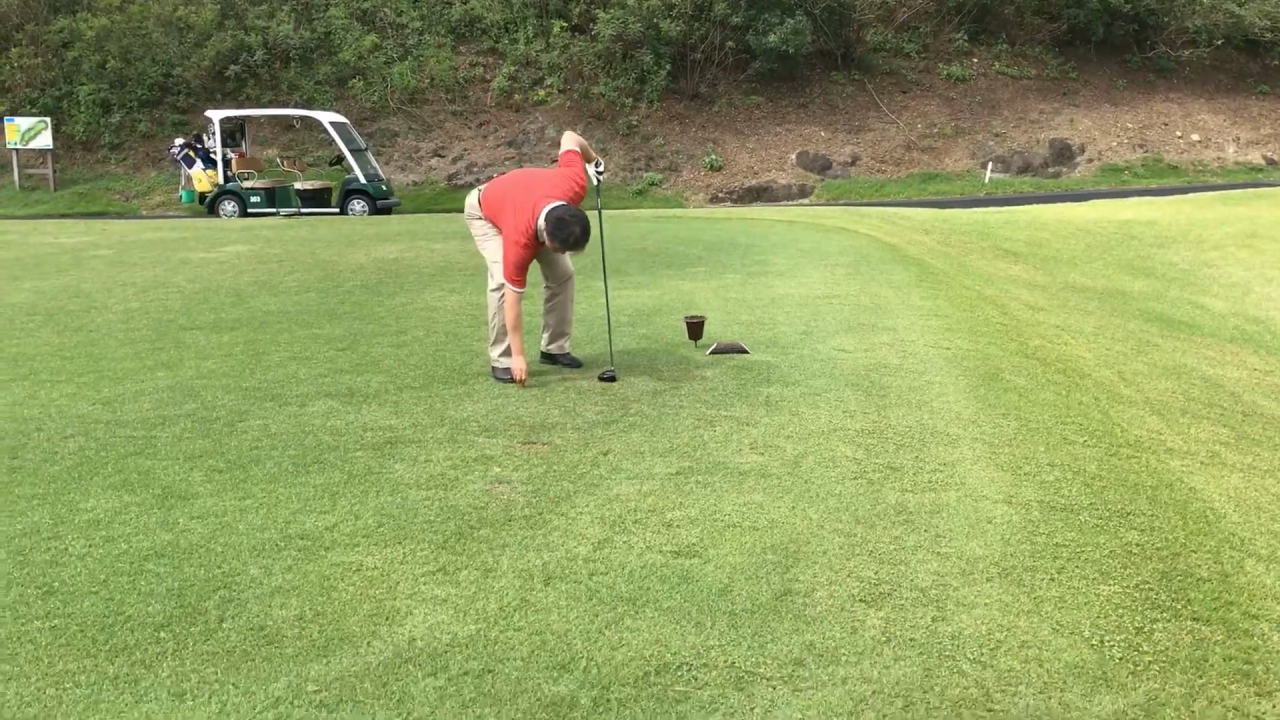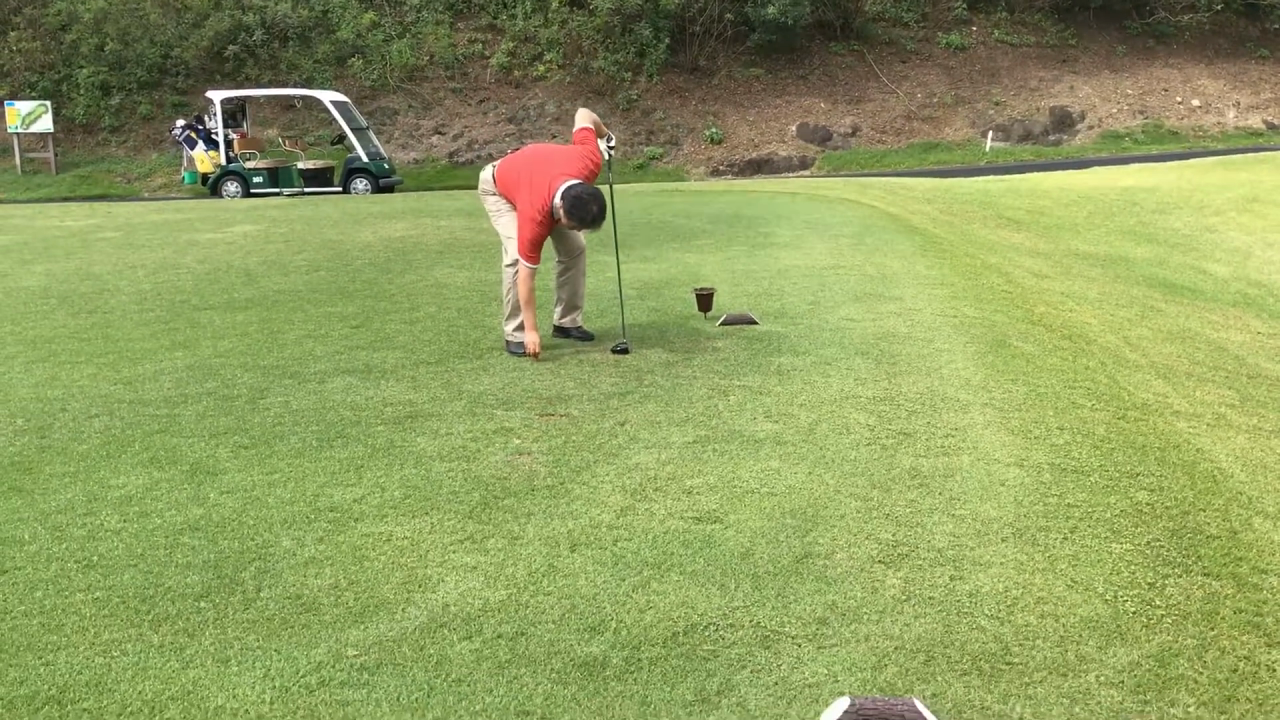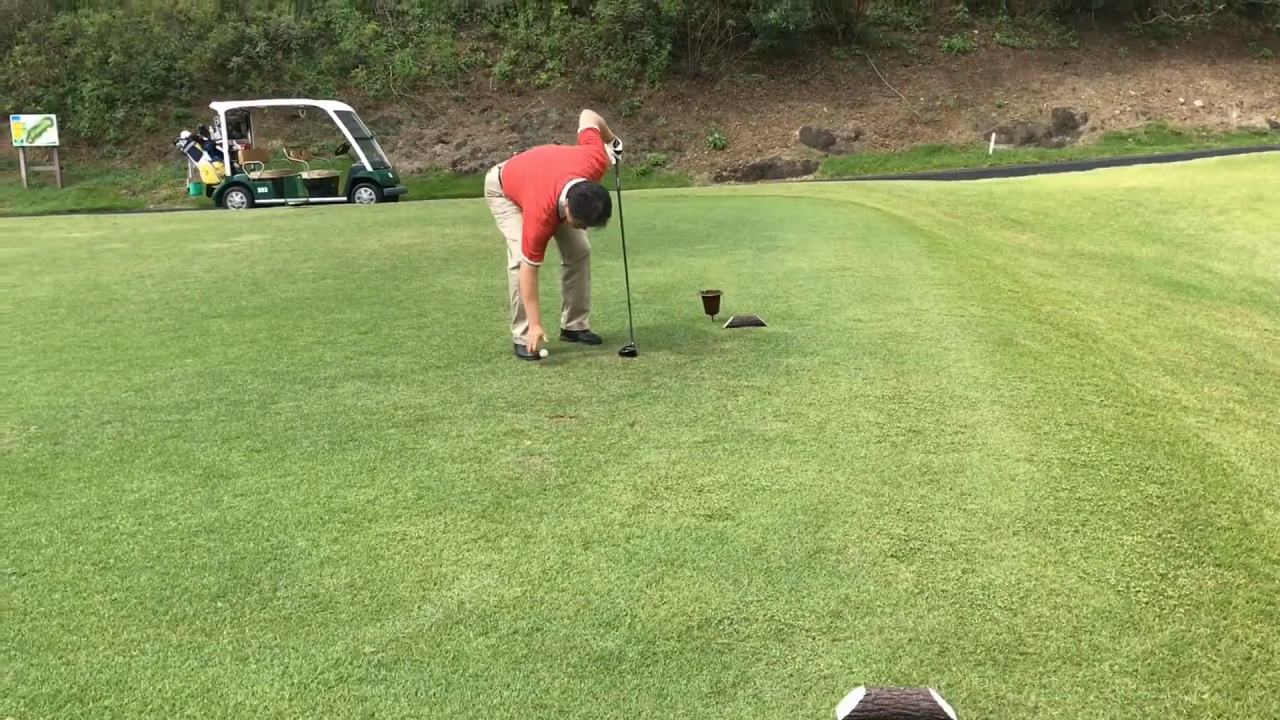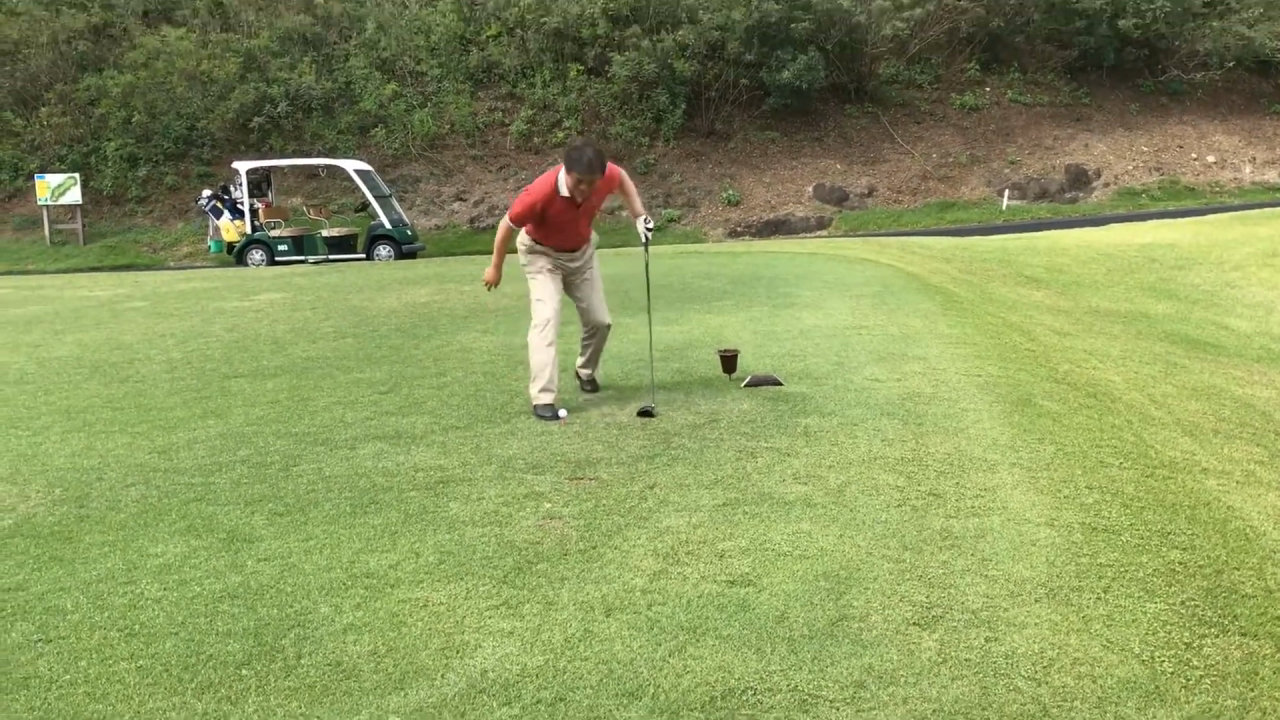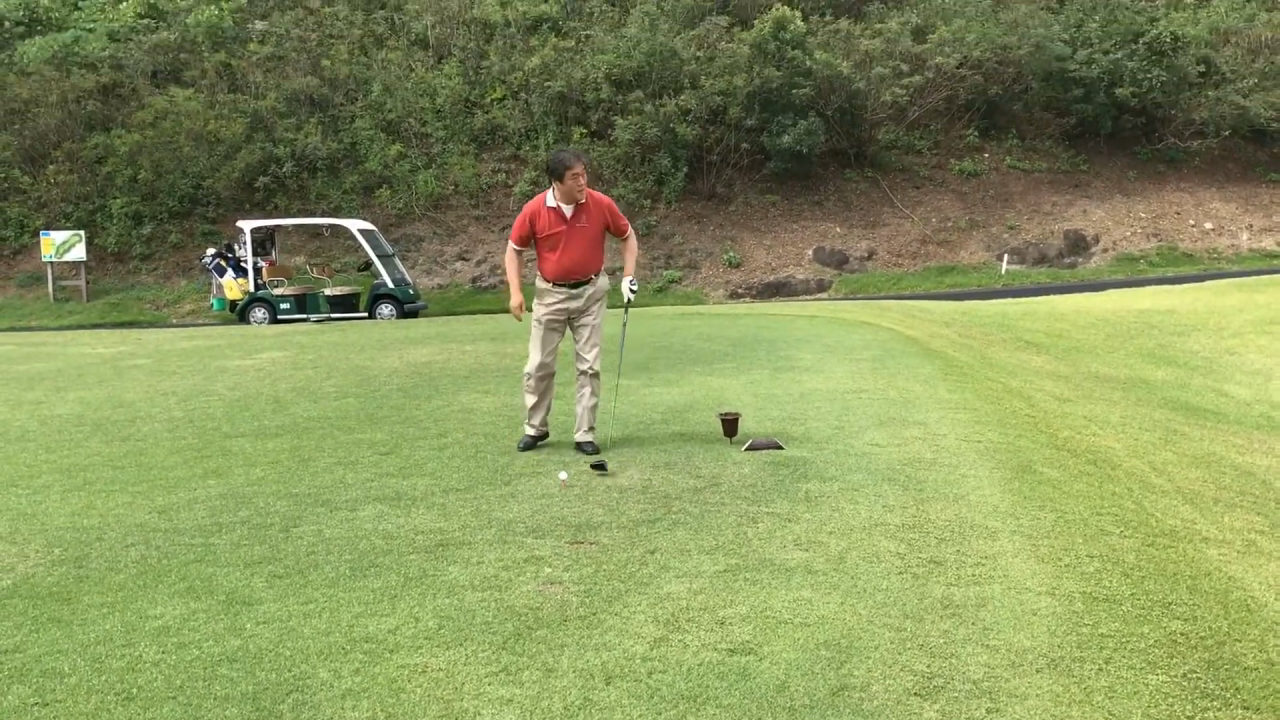
dt=0.5s
person 1, frame 1
left shoulder: (575, 186)
right shoulder: (521, 238)
left elbow: (570, 137)
right elbow: (513, 298)
left wrist: (594, 161)
right wrist: (518, 356)
left hip: (527, 200)
right hip: (485, 212)
left knee: (562, 274)
right knee: (502, 281)
left ankle: (555, 349)
right ankle: (502, 359)
person 1, frame 2
left shoulder: (590, 163)
right shoulder: (536, 215)
left elbow: (583, 115)
right elbow: (526, 274)
left wrist: (605, 136)
right wrist: (531, 330)
left hip: (540, 175)
right hip: (498, 187)
left knee: (574, 248)
right knee: (517, 256)
left ankle: (567, 322)
right ankle: (516, 334)
person 1, frame 3
left shoulder: (594, 164)
right shoulder: (541, 214)
left elbow: (588, 116)
right elbow: (529, 269)
left wrist: (611, 140)
right wrist: (534, 324)
left hip: (546, 177)
right hip: (504, 190)
left knee: (579, 251)
right knee: (520, 257)
left ankle: (575, 325)
right ankle: (523, 338)
person 1, frame 4
left shoulder: (605, 175)
right shoulder: (540, 192)
left elbow: (622, 177)
right elbow: (507, 225)
left wrist: (640, 216)
right wrist: (495, 267)
left hip: (581, 252)
right hip: (542, 253)
left knee: (600, 320)
right knee: (547, 317)
left ankle: (586, 371)
right ankle: (543, 397)
person 1, frame 5
left shoulder: (602, 204)
right shoulder: (534, 210)
left elbow: (628, 237)
right elbow: (513, 250)
left wrist: (628, 276)
right wrist: (515, 292)
left hip: (591, 292)
right hip: (549, 294)
left knee: (589, 365)
right knee: (538, 365)
left ankle: (585, 434)
right ankle: (535, 428)
